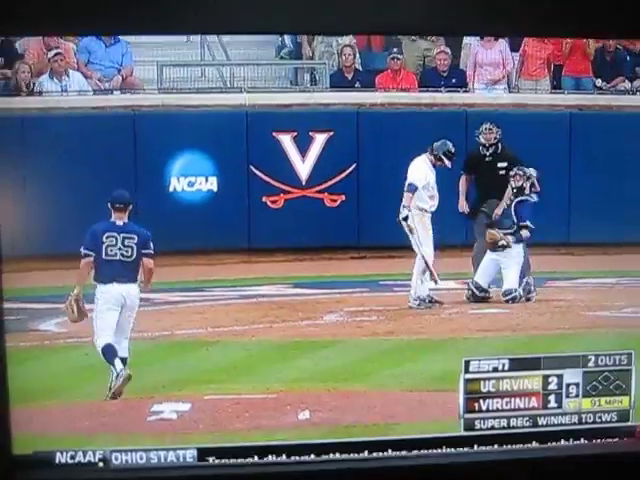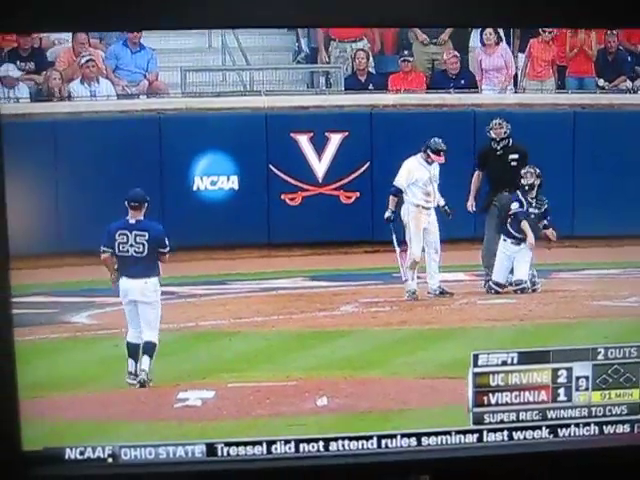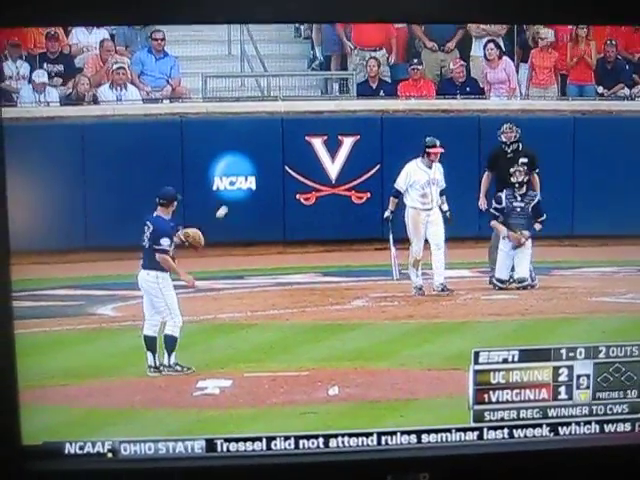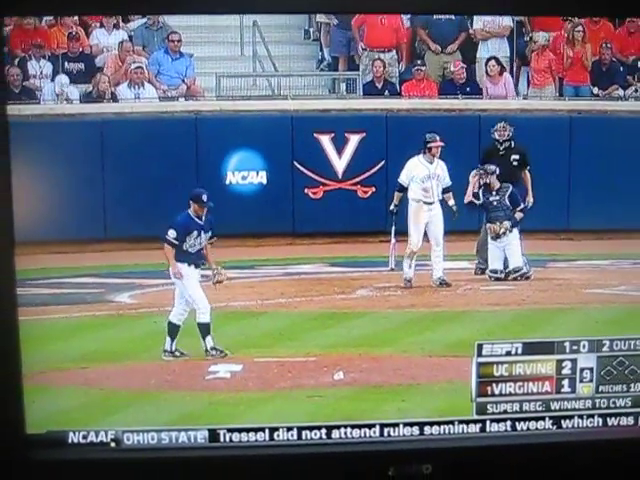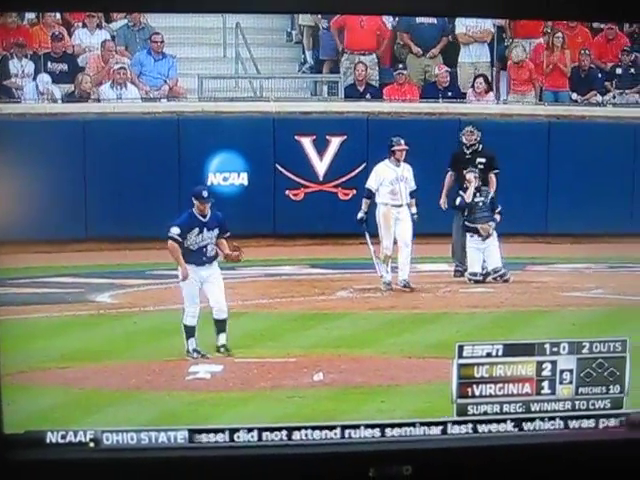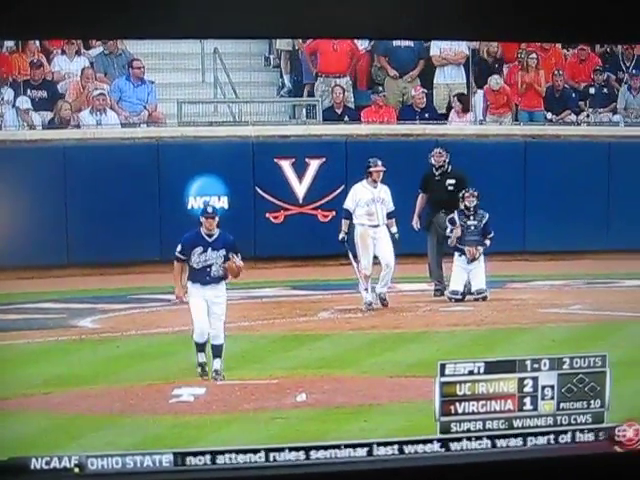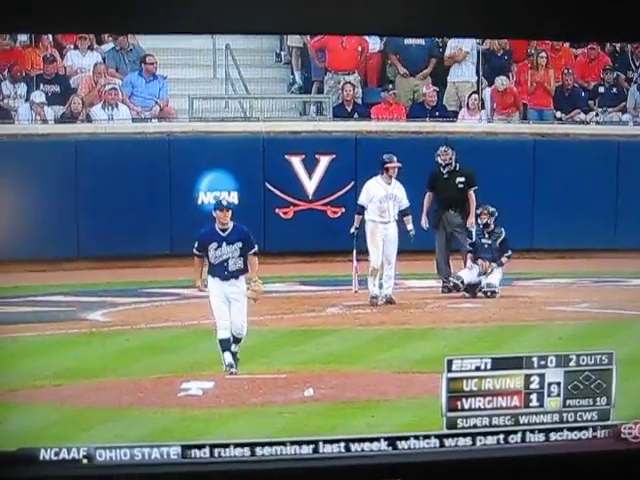
dt=0.5s
person 1, frame 1
left shoulder: (96, 230)
right shoulder: (141, 233)
left elbow: (86, 262)
right elbow: (149, 265)
left wrist: (78, 288)
right wrist: (146, 283)
left hip: (107, 290)
right hip: (131, 290)
left knee: (104, 338)
right knee: (122, 339)
left ankle: (120, 370)
right ankle: (117, 382)
person 1, frame 2
left shoulder: (114, 228)
right shoulder: (155, 229)
left elbow: (105, 257)
right elbow: (164, 257)
left wrist: (114, 271)
left hip: (125, 283)
right hip: (148, 285)
left knee: (134, 329)
right knee: (151, 332)
left ankle: (132, 372)
right ankle: (144, 370)
person 1, frame 3
left shoulder: (152, 220)
right shoulder: (164, 226)
right elbow: (162, 256)
left wrist: (176, 239)
right wrist: (182, 274)
left hip: (145, 275)
right hip: (157, 277)
left knee: (151, 321)
right knee: (173, 320)
left ankle: (152, 364)
right ankle: (169, 364)
person 1, frame 4
left shoulder: (208, 220)
right shoulder: (181, 222)
right elbow: (168, 245)
left wrist: (214, 267)
right wrist: (173, 265)
left hip: (195, 269)
right hip: (183, 269)
left knee: (180, 310)
right knee: (203, 307)
left ankle: (169, 349)
right ankle: (209, 348)
person 1, frame 5
left shoulder: (217, 218)
right shoulder: (185, 220)
right elbow: (172, 243)
left wrist: (228, 253)
right wrist: (182, 266)
left hip: (211, 268)
right hip: (190, 270)
left knee: (220, 305)
right knee: (192, 310)
left ankle: (222, 342)
right ankle: (191, 348)
person 1, frame 6
left shoulder: (227, 239)
right shoulder: (189, 239)
left elbow: (235, 261)
right elbow: (178, 262)
left wrist: (237, 267)
right wrist: (178, 286)
left hip: (218, 289)
right hip: (196, 289)
left knee: (217, 330)
right knee: (201, 328)
left ankle: (217, 368)
right ankle: (201, 361)
person 1, frame 7
left shoulder: (242, 232)
right shoulder: (205, 234)
left elbow: (252, 255)
right elbow: (198, 256)
left wrist: (254, 278)
right wrist: (199, 278)
left hip: (237, 283)
right hip: (216, 284)
left knee: (240, 325)
right knee: (222, 325)
left ankle: (234, 350)
right ankle: (227, 362)
person 2, frame 1
left shoulder: (426, 165)
right shoulder: (421, 165)
right elbow: (410, 188)
right wrist: (405, 210)
left hip: (421, 215)
right hip: (416, 215)
left knee: (427, 254)
right knee: (425, 255)
left ankle: (423, 294)
person 2, frame 2
left shoulder: (435, 165)
right shoulder: (411, 164)
right elbow: (397, 189)
left wrist: (443, 204)
right wrist: (390, 210)
left hip: (430, 212)
right hip: (414, 211)
left knee: (434, 249)
right knee: (415, 251)
left ankle: (434, 287)
right ankle: (410, 289)
person 2, frame 3
left shoulder: (438, 168)
right shoulder: (411, 168)
right elbow: (397, 190)
left wrist: (445, 209)
right wrist: (390, 210)
left hip: (434, 212)
right hip: (415, 213)
left knee: (439, 246)
right knee: (416, 251)
left ankle: (439, 283)
right ankle: (417, 285)
person 2, frame 4
left shoulder: (441, 165)
right shoulder: (413, 163)
left elbow: (446, 187)
right elbow: (401, 185)
left wrist: (452, 204)
right wrist: (395, 204)
left hip: (435, 207)
right hip: (417, 207)
left knee: (438, 243)
right knee: (414, 242)
left ankle: (438, 277)
right ankle: (407, 276)
person 2, frame 5
left shoulder: (407, 168)
right shoulder: (381, 168)
left elbow: (411, 192)
right elbow: (369, 191)
left wrist: (414, 211)
right wrist: (363, 211)
left hip: (403, 210)
right hip: (386, 210)
left knee: (405, 244)
right knee: (386, 247)
left ankle: (403, 279)
right ankle: (386, 279)
person 2, frame 6
left shoulder: (385, 190)
right shoulder: (357, 189)
left elbow: (389, 212)
right elbow: (347, 212)
left wrist: (394, 230)
right wrist: (343, 232)
left hip: (382, 230)
right hip: (364, 231)
left knee: (389, 262)
right knee: (365, 267)
left ankle: (381, 291)
right ankle: (367, 300)
person 2, frame 7
left shoulder: (398, 187)
right shoulder: (371, 184)
left elbow: (404, 208)
right elbow: (361, 206)
left wrist: (410, 227)
right wrist: (355, 226)
left hip: (391, 227)
right hip: (374, 226)
left knee: (390, 261)
right knee: (375, 260)
left ankle: (387, 294)
right ankle: (374, 293)
person 3, frame 1
left shoulder: (509, 157)
right shoulder: (474, 157)
right elbow: (465, 177)
left wrist: (503, 205)
right wrist: (462, 199)
left hip: (505, 203)
right hip: (483, 206)
right knee: (481, 245)
left ankle: (525, 280)
person 3, frame 2
left shoulder: (519, 151)
right shoulder: (485, 152)
right elbow: (478, 174)
right wrist: (471, 197)
right hip: (494, 198)
right knee: (491, 237)
right ankle: (489, 275)
person 3, frame 3
left shoulder: (528, 154)
right shoulder: (496, 154)
left elbow: (534, 176)
right elbow: (488, 175)
right wrist: (482, 196)
right knee: (498, 234)
right ankle: (495, 272)
person 3, frame 4
left shoulder: (519, 152)
right shoulder: (489, 151)
left elbow: (525, 173)
left wrist: (529, 194)
right knee: (488, 229)
right ankle: (482, 263)
person 3, frame 5
left shoulder: (487, 155)
right shoulder: (457, 155)
left elbow: (492, 177)
right elbow: (451, 175)
right wrist: (444, 195)
right knee: (458, 233)
right ankle: (460, 266)
person 3, frame 6
left shoulder: (457, 176)
right shoulder: (427, 177)
right elbow: (422, 196)
right wrist: (416, 216)
right hip: (433, 218)
right knee: (434, 254)
right ankle: (438, 285)
person 3, frame 7
left shoulder: (465, 174)
right shoulder: (435, 175)
left elbow: (471, 194)
right elbow: (429, 195)
left wrist: (472, 215)
right wrist: (424, 215)
left hip: (461, 216)
right hip: (442, 216)
left knee: (468, 249)
right knee: (441, 251)
right ankle: (446, 282)
person 4, frame 1
left shoulder: (527, 201)
right shoulder: (515, 196)
left elbow: (526, 231)
left wrist: (511, 239)
left hip: (513, 250)
right hip: (496, 249)
left knee: (510, 296)
left ankle: (526, 286)
right ankle: (483, 293)
person 4, frame 2
left shoulder: (542, 202)
right shoulder: (517, 196)
left elbow: (543, 221)
right elbow: (519, 217)
left wrist: (548, 230)
right wrist: (529, 234)
left hip: (525, 246)
right hip: (507, 243)
left knee: (520, 287)
right knee: (494, 288)
left ankle: (531, 278)
person 4, frame 3
left shoulder: (534, 197)
right shoulder: (503, 196)
left elbow: (540, 221)
right elbow: (493, 220)
left wrist: (528, 233)
right wrist: (501, 229)
left hip: (524, 243)
right hip: (506, 242)
left knee: (522, 284)
right knee: (498, 284)
left ankle: (528, 274)
person 4, frame 4
left shoulder: (508, 190)
right shoulder: (482, 193)
left elbow: (521, 211)
right elbow: (467, 201)
left wrist: (509, 223)
right wrist: (472, 183)
left hip: (511, 234)
right hip: (493, 236)
left knee: (518, 274)
right knee: (494, 275)
person 4, frame 5
left shoulder: (487, 193)
right shoulder: (463, 195)
left elbow: (498, 212)
right elbow: (465, 203)
left wrist: (493, 223)
right wrist: (472, 184)
left hip: (489, 236)
right hip: (473, 238)
left knee: (498, 275)
right knee: (474, 278)
right ankle: (484, 269)
person 4, frame 6
left shoulder: (483, 216)
right shoulder: (455, 217)
left elbow: (489, 238)
right elbow: (450, 243)
left wrist: (482, 247)
right wrist: (454, 236)
left hip: (477, 259)
right hip: (460, 258)
left knee: (480, 295)
right knee: (454, 296)
left ankle: (474, 284)
right ankle: (463, 284)
person 4, frame 7
left shoulder: (500, 233)
right shoulder: (475, 232)
left elbow: (508, 257)
right elbow: (470, 251)
left wrist: (495, 265)
right wrist: (469, 260)
left hip: (495, 268)
right hip: (478, 267)
left knee: (489, 291)
right knee: (456, 282)
left ankle: (492, 290)
right ankle: (473, 286)
